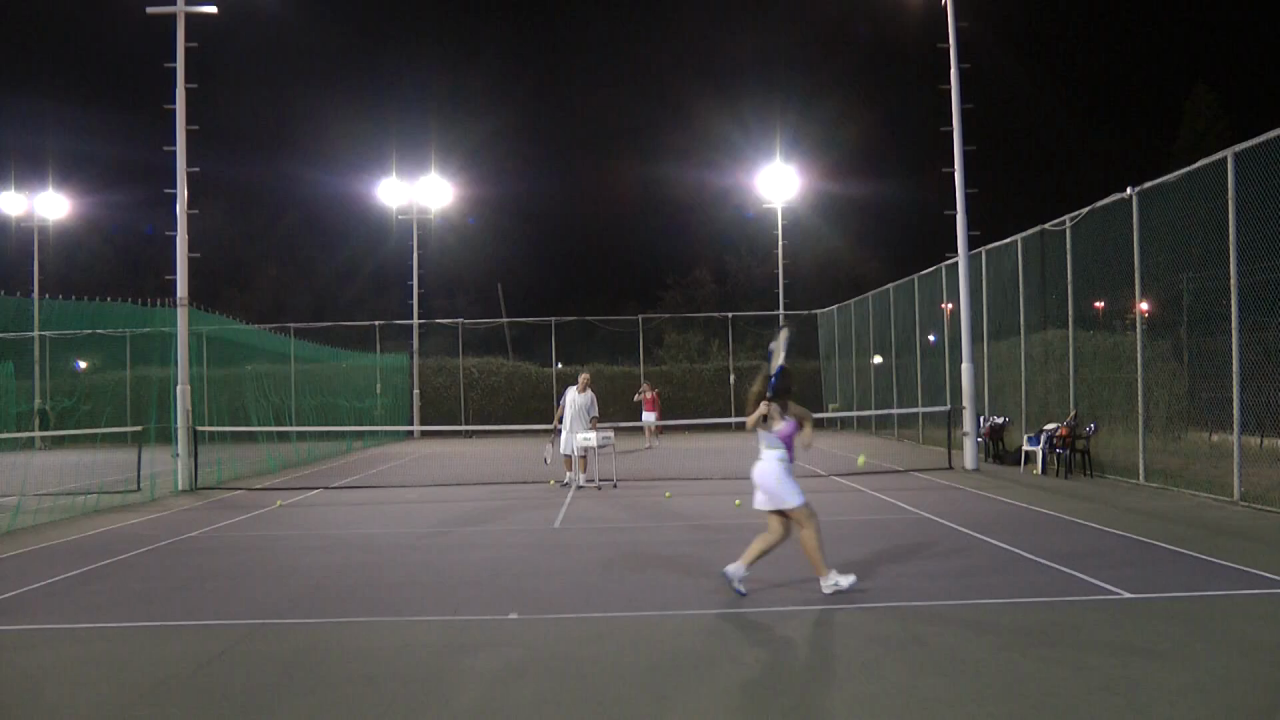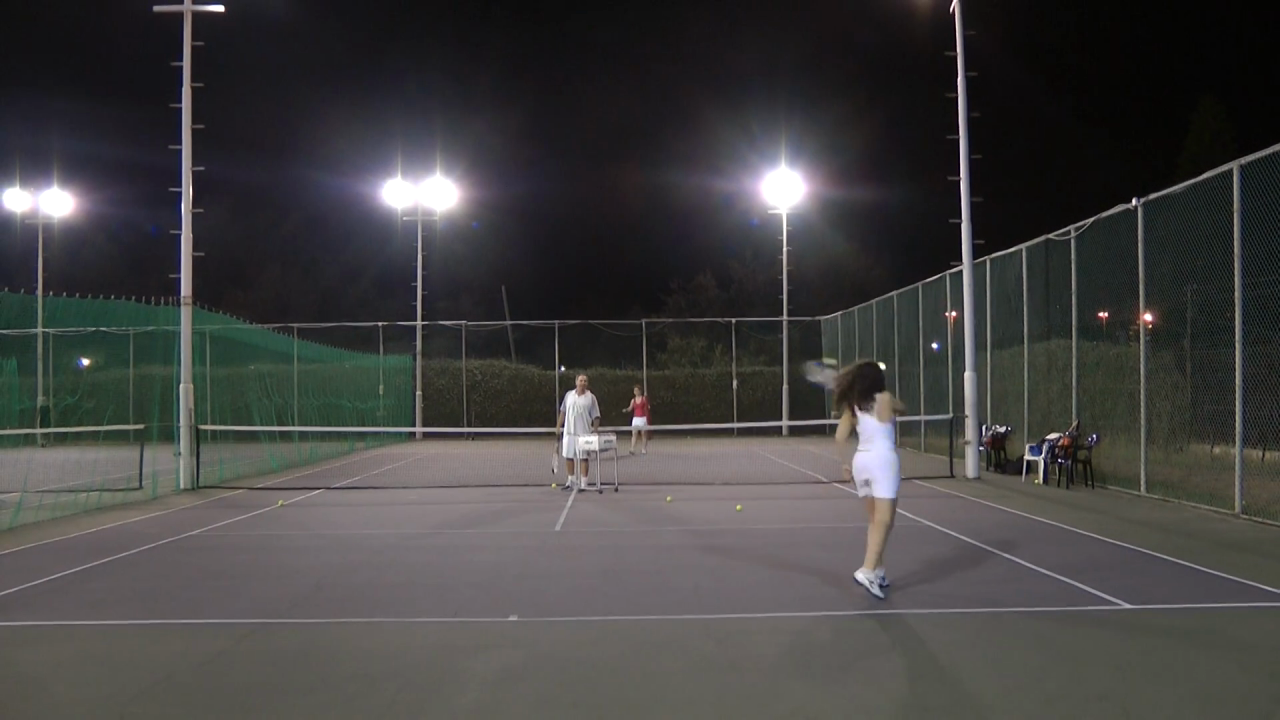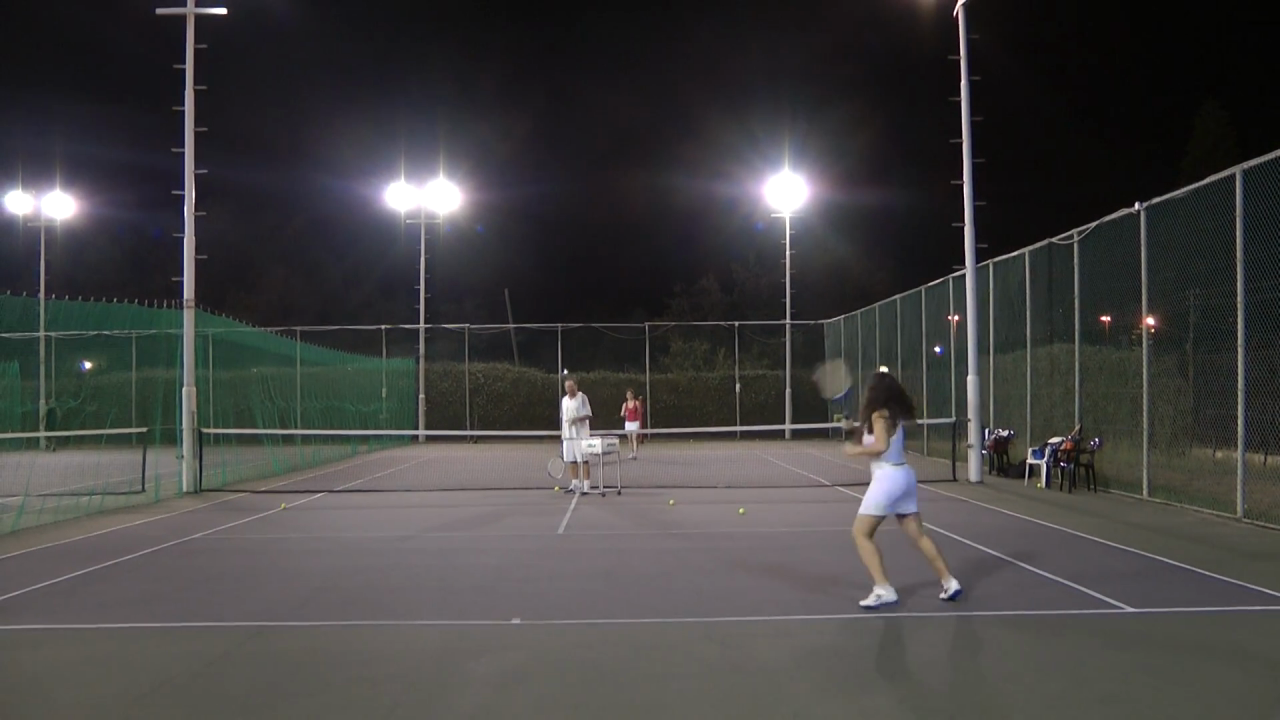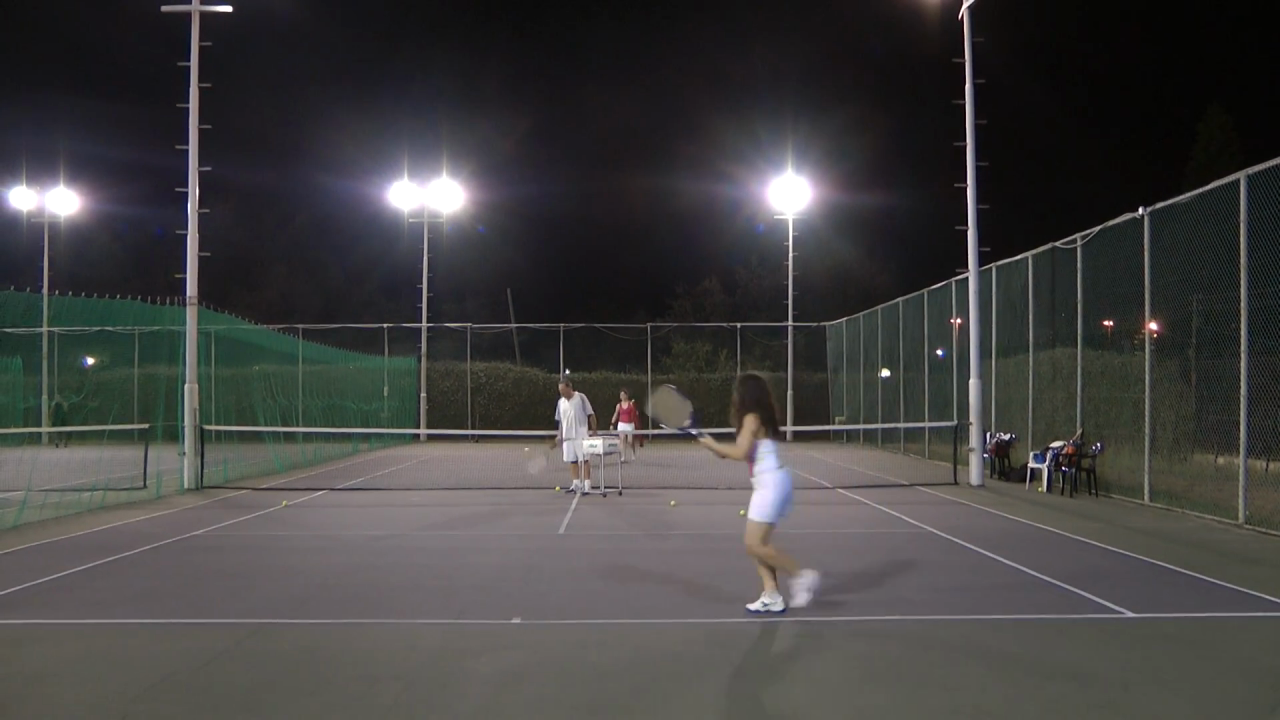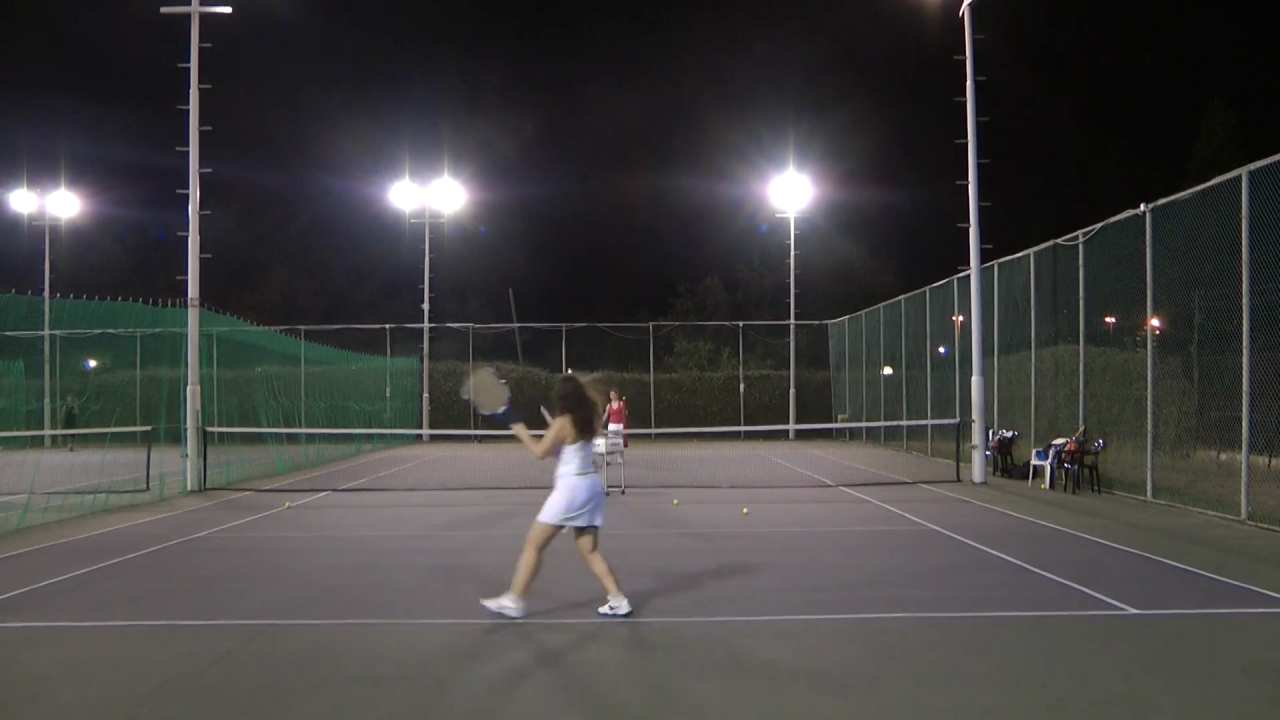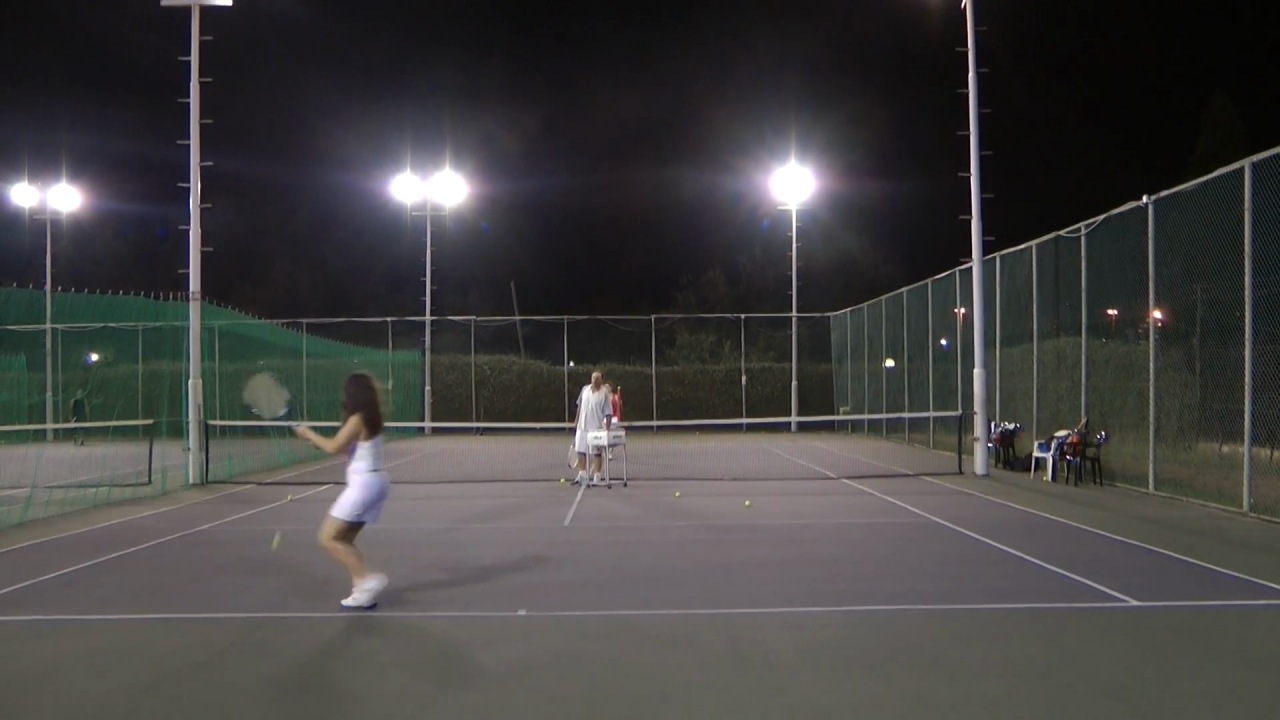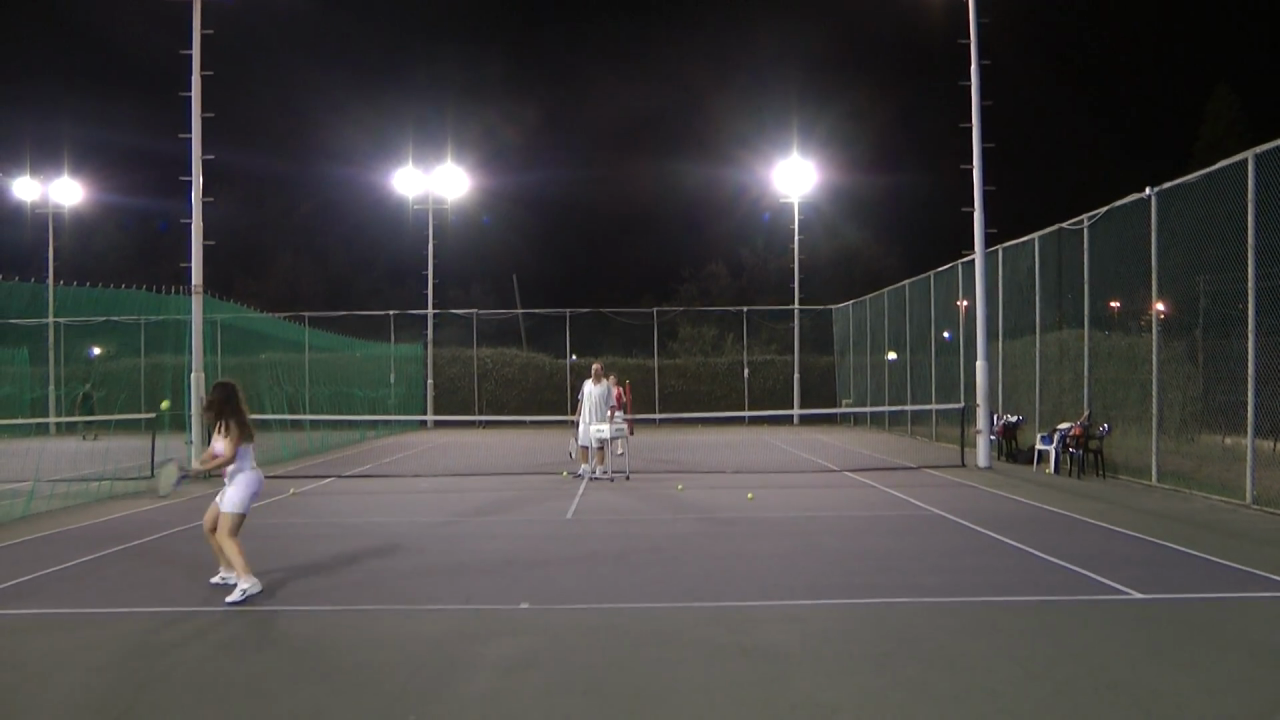
dt=0.7s
person 1, frame 1
left shoulder: (786, 407)
right shoulder: (769, 408)
left elbow: (806, 415)
right elbow: (750, 424)
left wrist: (807, 431)
right wrist: (758, 413)
left hip: (771, 473)
right hip: (774, 472)
left knee: (778, 531)
right knee: (809, 523)
left ankle: (738, 567)
right ankle: (827, 578)
person 1, frame 2
left shoulder: (851, 405)
right shoulder: (885, 397)
left elbow: (840, 435)
right elbow: (900, 408)
left wrist: (848, 463)
left hip: (862, 461)
right hip: (883, 460)
left knee: (877, 520)
right knee: (884, 521)
left ankle: (875, 573)
right ankle: (866, 571)
person 1, frame 3
left shoulder: (879, 414)
right shoulder: (893, 415)
left elbow: (880, 447)
left wrist: (856, 450)
right wrist: (857, 428)
left hip: (887, 479)
right hip: (903, 476)
left knee: (861, 534)
right knee: (918, 535)
left ankle: (884, 590)
right ankle: (949, 582)
person 1, frame 4
left shoulder: (752, 418)
right shoulder: (762, 418)
left elbow: (739, 453)
left wrist: (712, 444)
right wrist: (724, 451)
left hip: (772, 483)
right hip: (770, 484)
left knee: (753, 544)
right knee: (759, 543)
left ankle: (801, 577)
right ankle: (772, 596)
person 1, frame 5
left shoulder: (563, 422)
right shoulder: (587, 422)
left elbow: (539, 452)
left wrist: (523, 434)
left hip: (570, 488)
right hip: (591, 485)
left knee: (533, 546)
right knee: (589, 551)
left ankle: (513, 601)
right ankle: (618, 601)
person 1, frame 6
left shoulder: (357, 419)
right shoulder: (368, 420)
left elbow: (333, 448)
right elbow: (340, 446)
left wrist: (309, 434)
right wrist: (316, 438)
left hip: (364, 484)
right hip: (373, 483)
left knee: (327, 539)
right knee: (344, 540)
left ankle: (367, 579)
right ankle: (363, 592)
person 1, frame 7
left shoulder: (233, 425)
right shoulder: (221, 424)
left elbow: (229, 457)
right elbow: (211, 454)
left wrist: (203, 468)
right wrist: (203, 460)
left hip: (244, 481)
right hip: (236, 482)
left knee: (225, 534)
right knee: (210, 525)
left ankle: (247, 582)
right ankle: (229, 572)
